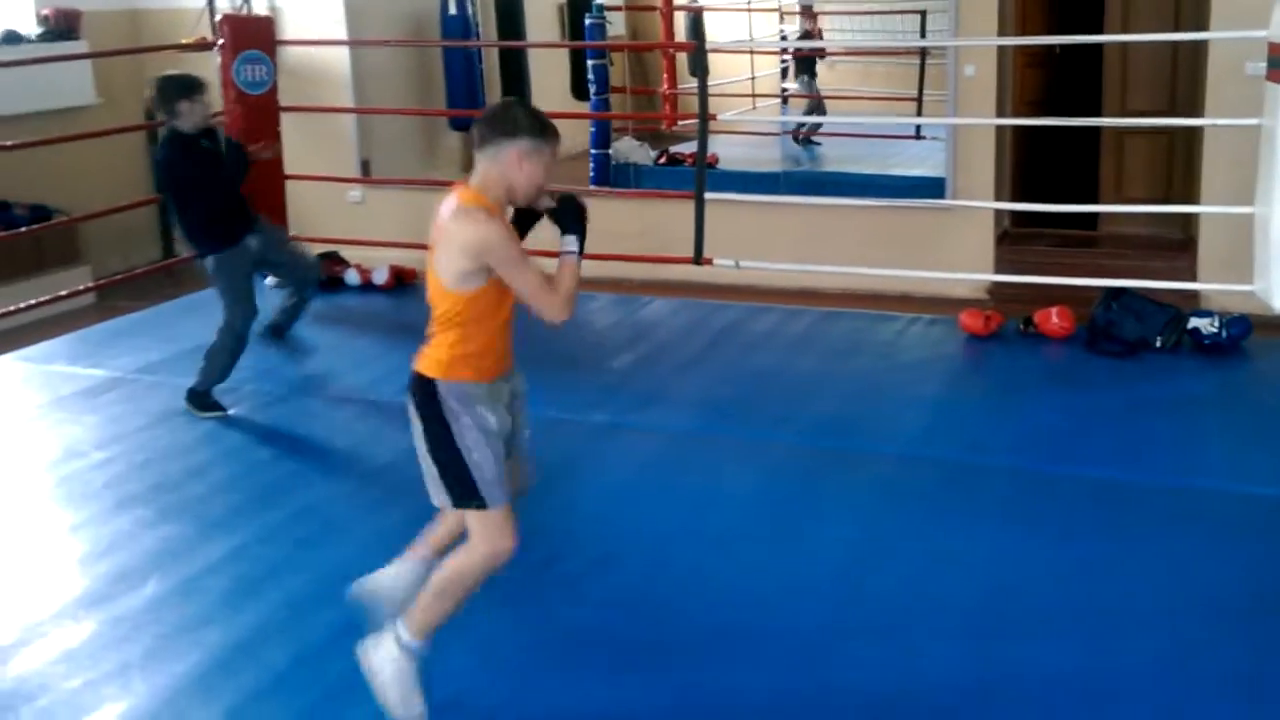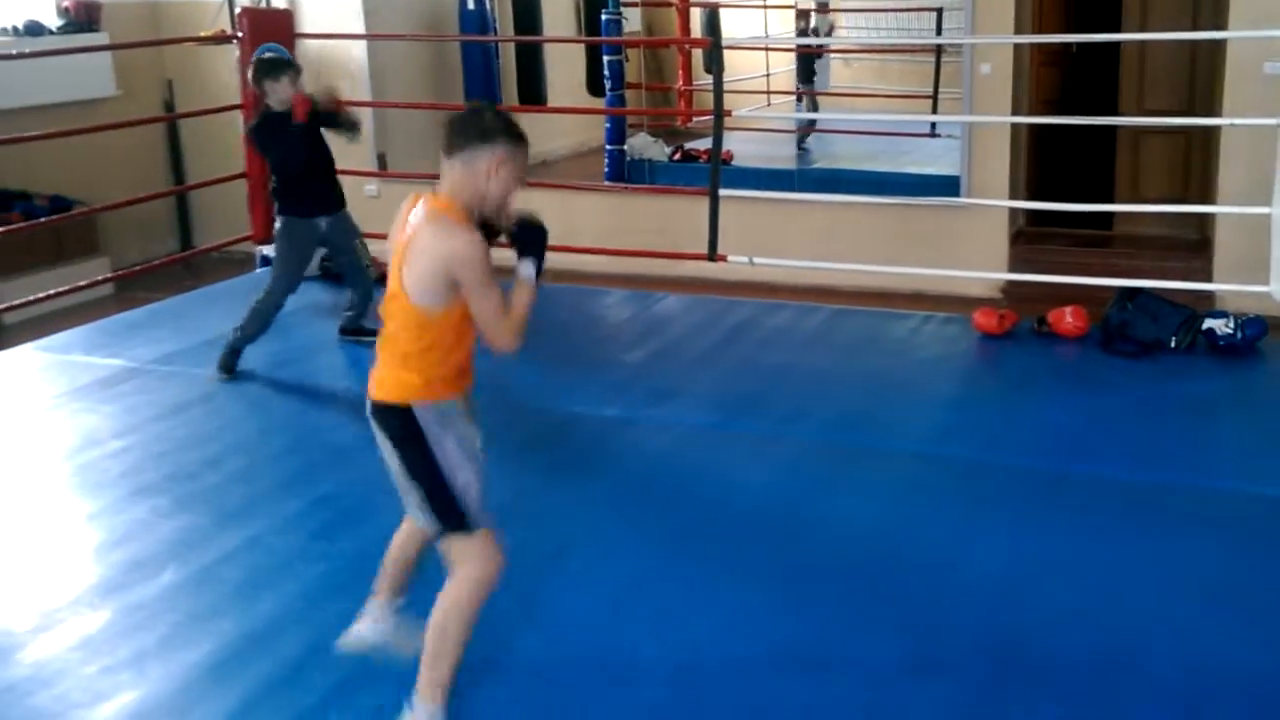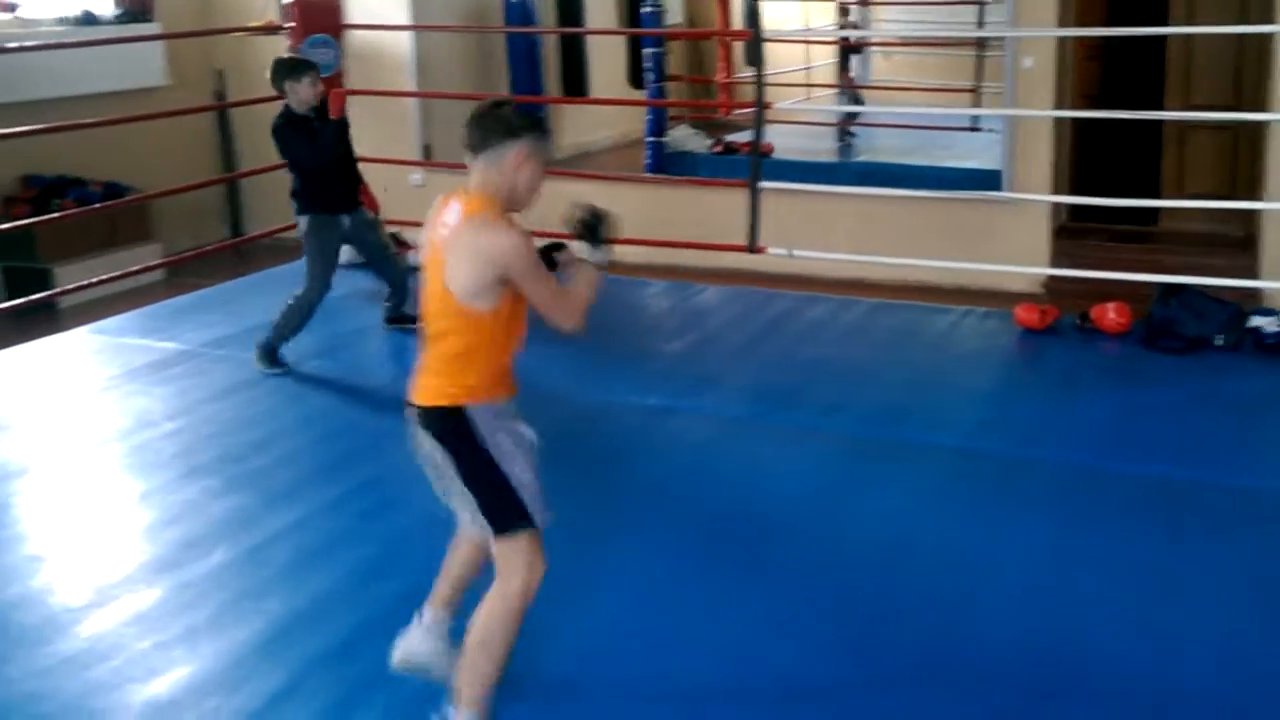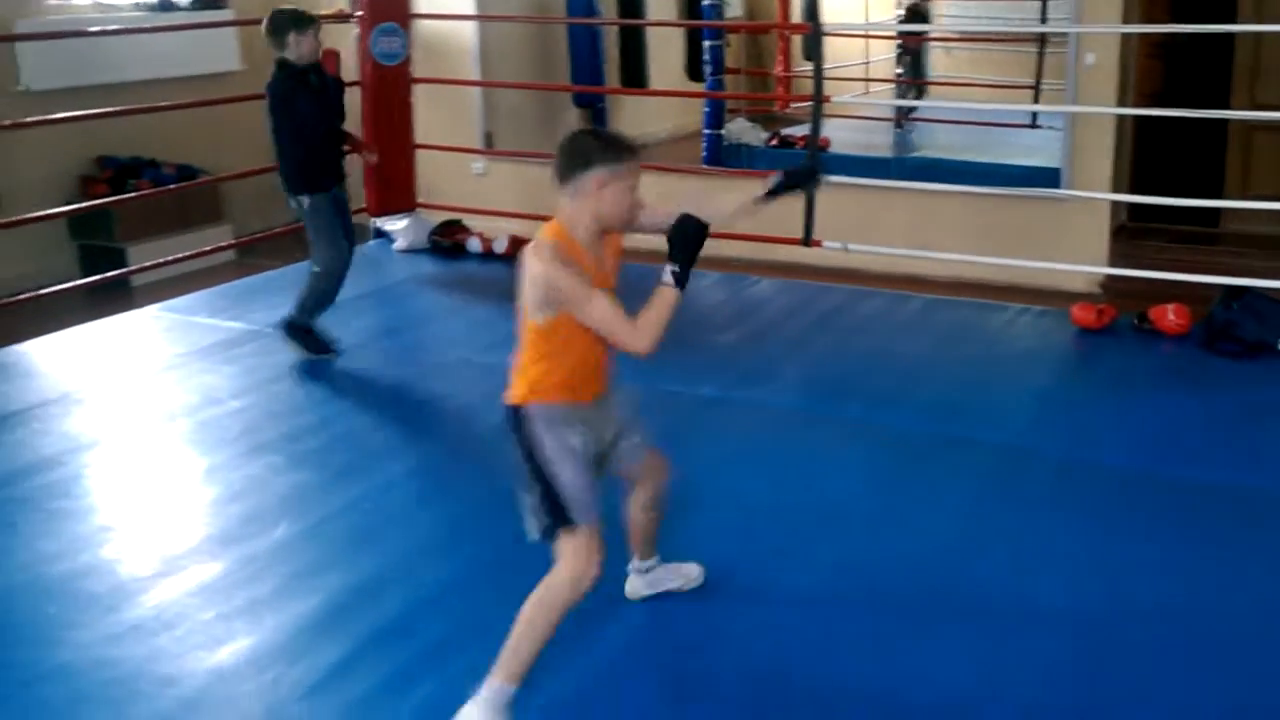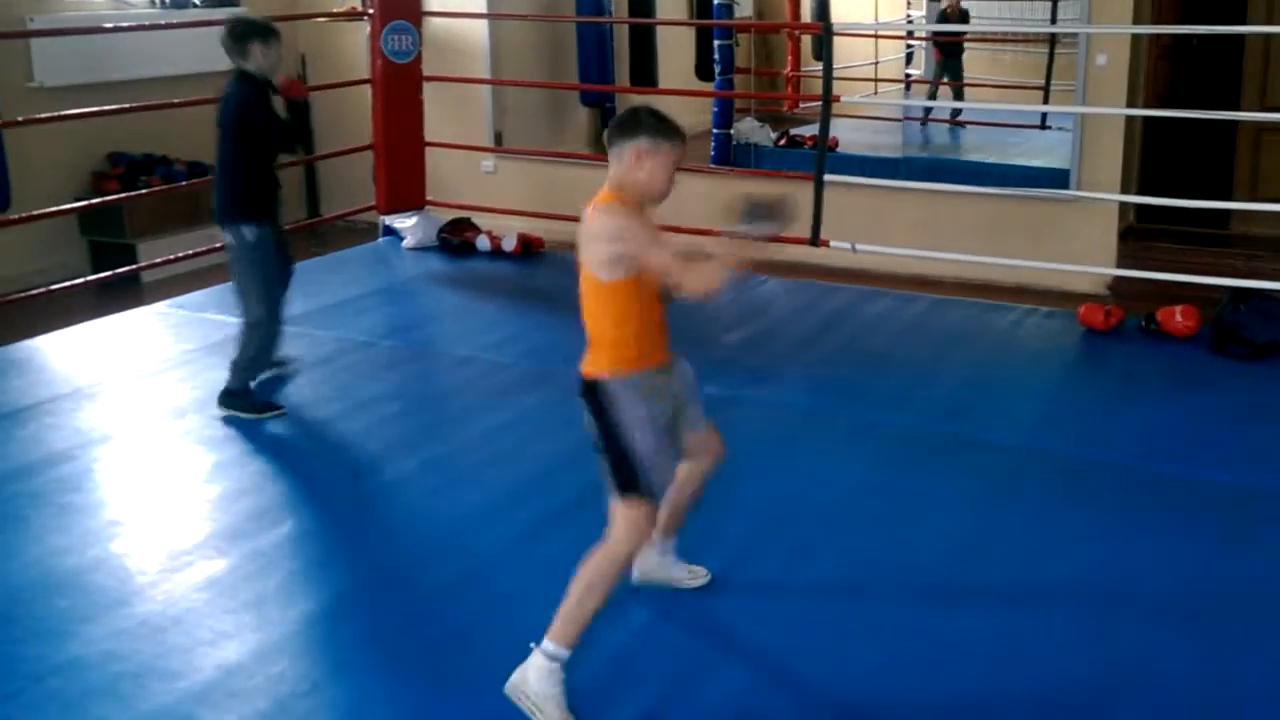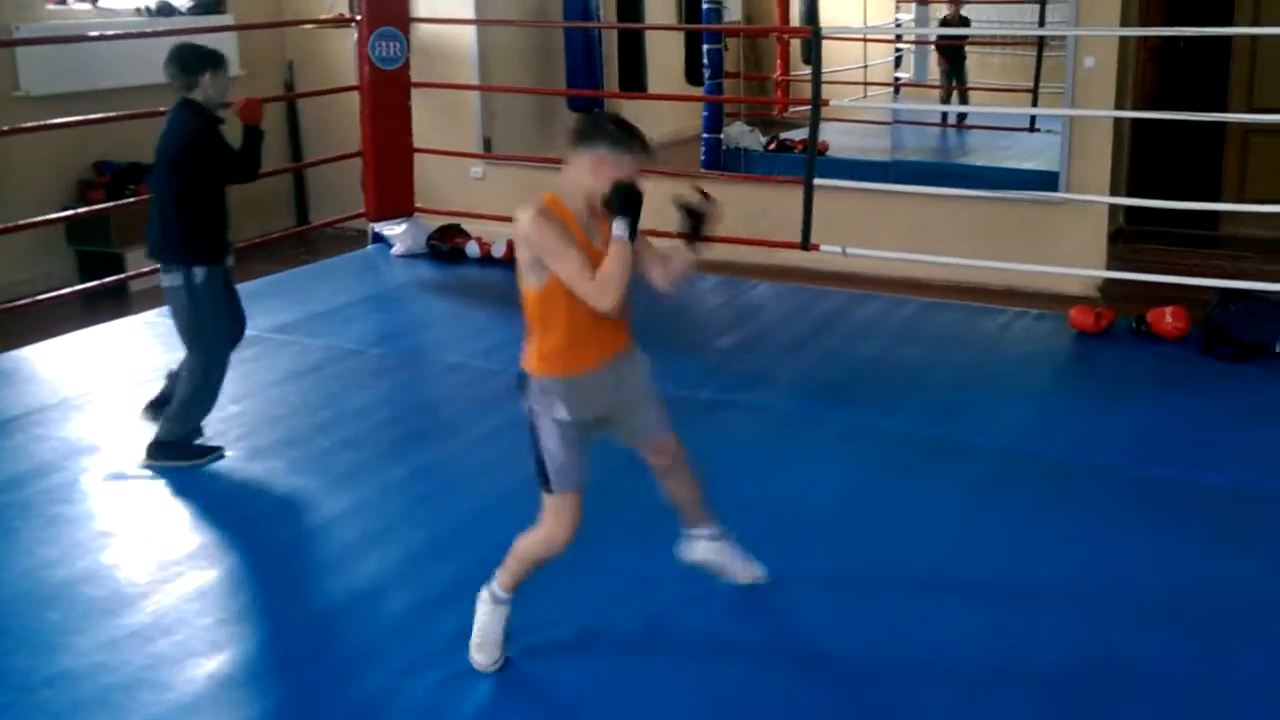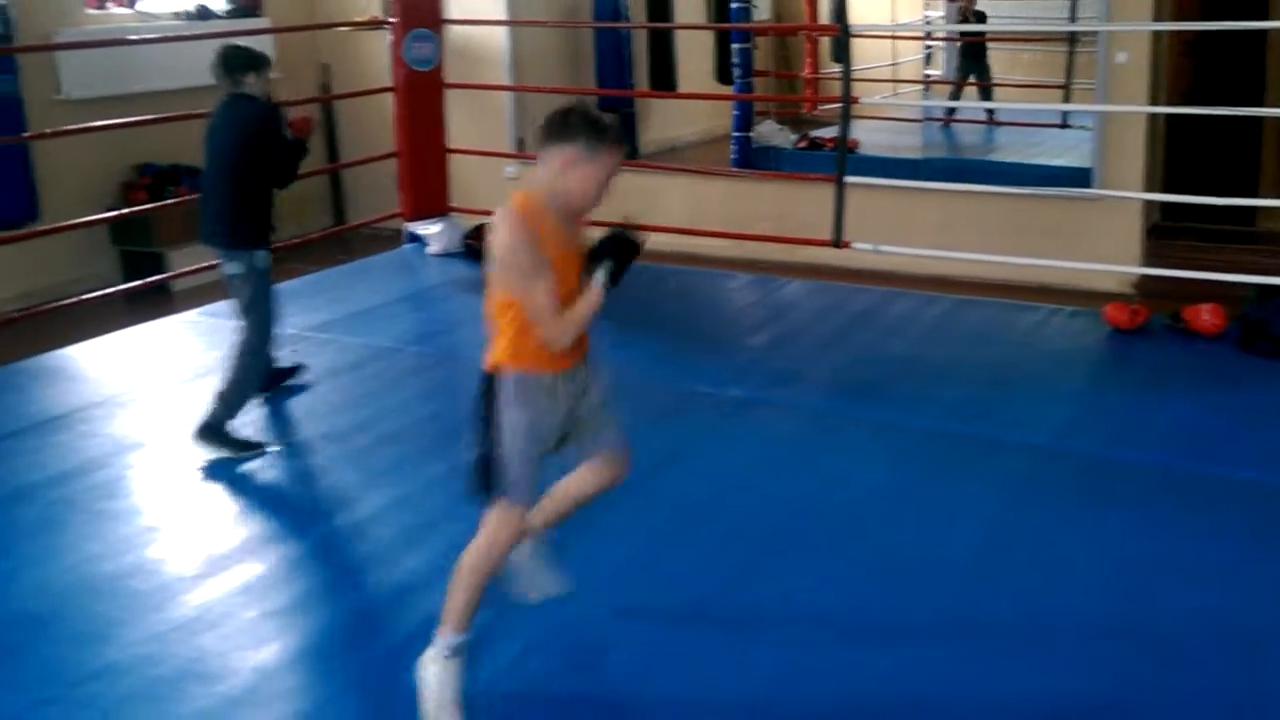
dt=0.4s
person 1, frame 1
left shoulder: (463, 204)
right shoulder: (479, 226)
right elbow: (554, 308)
left wrist: (522, 220)
right wrist: (571, 238)
left hip: (474, 381)
right hip: (454, 392)
left knee: (498, 492)
right knee: (496, 541)
left ankle: (401, 577)
right ankle: (398, 648)
person 1, frame 2
left shoulder: (421, 211)
right shoulder: (457, 241)
right elbow: (504, 338)
right wrist: (529, 264)
left hip: (402, 396)
right hip: (419, 410)
left knee: (430, 514)
right knee: (478, 562)
left ankle: (377, 619)
person 1, frame 3
left shoulder: (446, 213)
right shoulder: (501, 240)
right elbow: (567, 317)
left wrist: (533, 265)
right wrist: (589, 250)
left hip: (439, 401)
right hip: (465, 414)
left knee: (507, 529)
right knee: (523, 568)
left ankle: (426, 638)
person 1, frame 4
left shoulder: (611, 226)
right shoulder: (549, 263)
left elbow: (697, 222)
right elbow: (639, 339)
left wrist: (773, 190)
right wrist: (679, 267)
left hip: (594, 400)
right hip: (547, 416)
left knee: (654, 476)
right knee: (579, 569)
left ankle: (644, 569)
person 1, frame 5
left shoulder: (614, 213)
right shoulder: (613, 218)
right elbow: (699, 282)
right wrist: (739, 235)
left hip: (655, 370)
right hip: (620, 385)
left knee: (706, 450)
right knee: (628, 531)
left ankle: (657, 557)
right ankle: (543, 668)
person 1, frame 6
left shoulder: (611, 208)
right shoulder: (537, 222)
left elbow: (663, 276)
right elbow: (603, 298)
left wrist: (696, 247)
right wrist: (622, 222)
left hip: (617, 368)
right hip: (558, 387)
left knee: (673, 460)
right knee: (560, 531)
left ankle: (704, 538)
right ankle: (496, 596)
person 1, frame 7
left shoulder: (559, 216)
right shoulder: (516, 230)
right elbow: (558, 330)
left wrist: (597, 267)
right wrist: (605, 275)
left hip: (571, 374)
right hip: (524, 383)
left knee: (608, 467)
right knee: (501, 527)
left ankle: (525, 540)
right ankle: (441, 657)
person 2, frame 1
left shoulder: (203, 136)
right shoulder: (172, 155)
right elbow: (227, 181)
left wrist: (250, 155)
right wrist: (236, 149)
left hip: (250, 228)
right hip: (219, 246)
left knee: (306, 272)
right knee: (240, 316)
left ankle: (279, 325)
right ankle: (200, 391)
person 2, frame 2
left shoulder: (309, 109)
right shoulder: (262, 128)
left elbow: (350, 128)
right elbow: (296, 163)
left wrist: (336, 112)
right wrist: (301, 121)
left hip: (333, 211)
right hip: (296, 219)
left knee: (362, 275)
right knee: (280, 288)
left ankle: (352, 326)
right ankle: (236, 345)
person 2, frame 3
left shoulder: (325, 113)
right shoulder: (285, 128)
right elbow: (323, 161)
left wrist: (361, 187)
right wrist: (335, 119)
left hip: (350, 209)
right hip: (318, 215)
left knee: (392, 264)
right knee: (316, 287)
left ankle: (395, 312)
right ankle: (272, 344)
person 2, frame 4
left shoulder: (311, 74)
right shoulder: (285, 84)
right elbow: (328, 120)
left wrist: (350, 140)
right wrist: (334, 80)
left hip: (330, 178)
right hip: (309, 186)
left knee: (340, 252)
right knee: (333, 260)
left ankle: (306, 320)
right ankle: (298, 322)
person 2, frame 5
left shoulder: (247, 91)
right shoulder: (246, 97)
right elbow: (287, 142)
right wrist: (296, 102)
left hip: (255, 208)
right hip: (245, 216)
left knee: (276, 274)
right knee: (262, 302)
left ankle: (260, 355)
right ankle: (236, 391)
person 2, frame 6
left shoulder: (188, 120)
right shoulder: (196, 128)
right elbow: (243, 171)
right wrist: (252, 127)
left hip: (193, 248)
right hip: (190, 254)
left knee: (228, 328)
right knee: (208, 346)
left ankle: (169, 401)
right ankle: (168, 440)
person 2, frame 7
left shoulder: (223, 117)
right shoulder: (260, 116)
right elbow: (281, 175)
right wrist: (298, 140)
left hip: (221, 229)
right hip: (244, 234)
left knee: (256, 311)
right knee: (257, 325)
left ankle: (265, 373)
right ankle: (217, 423)
